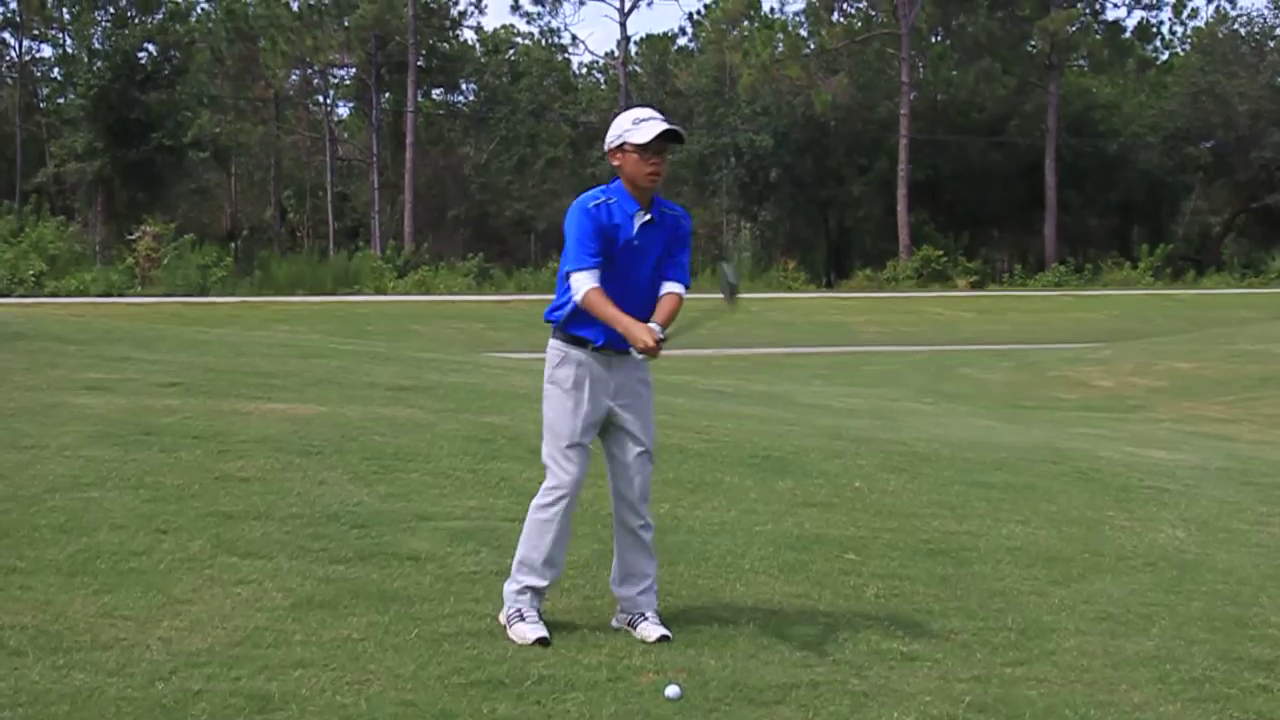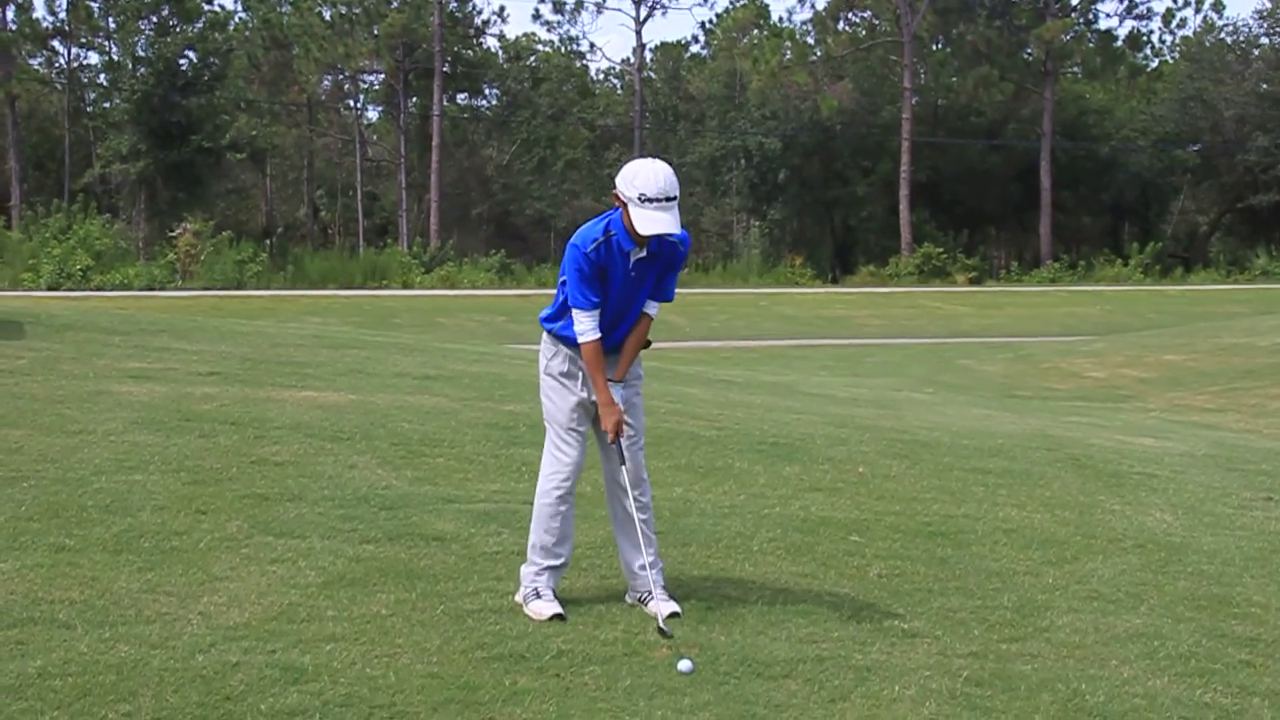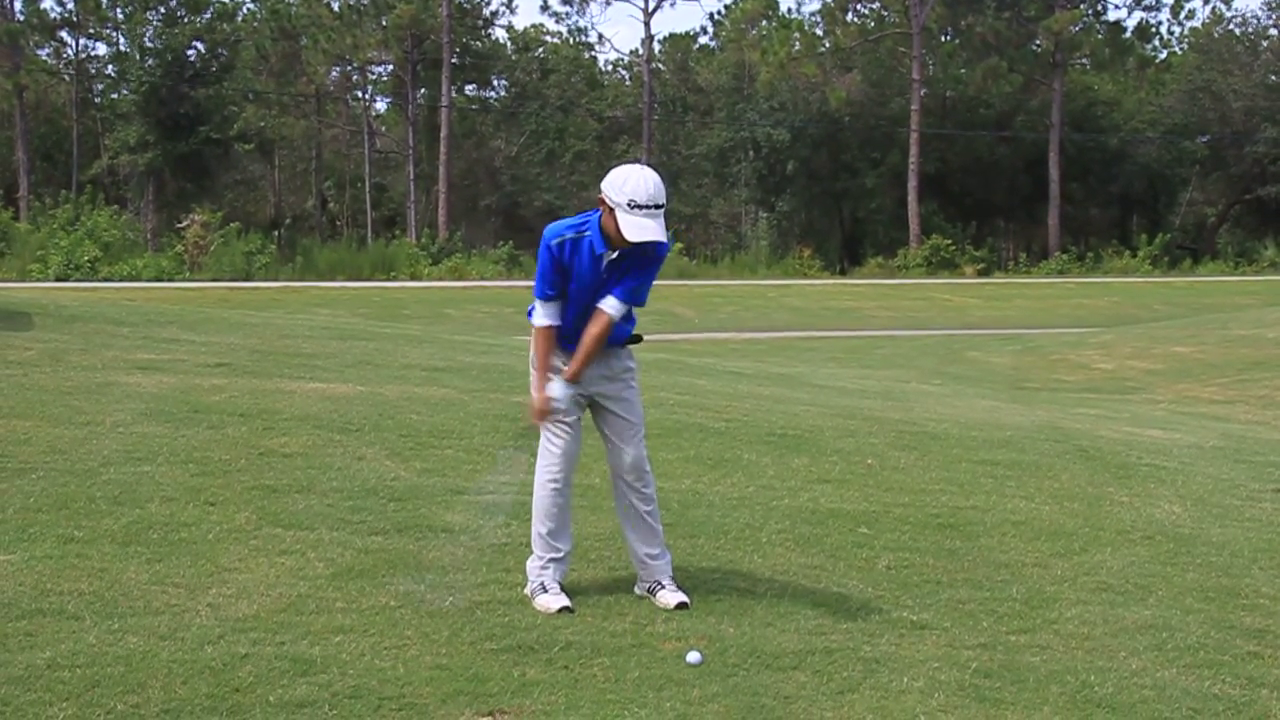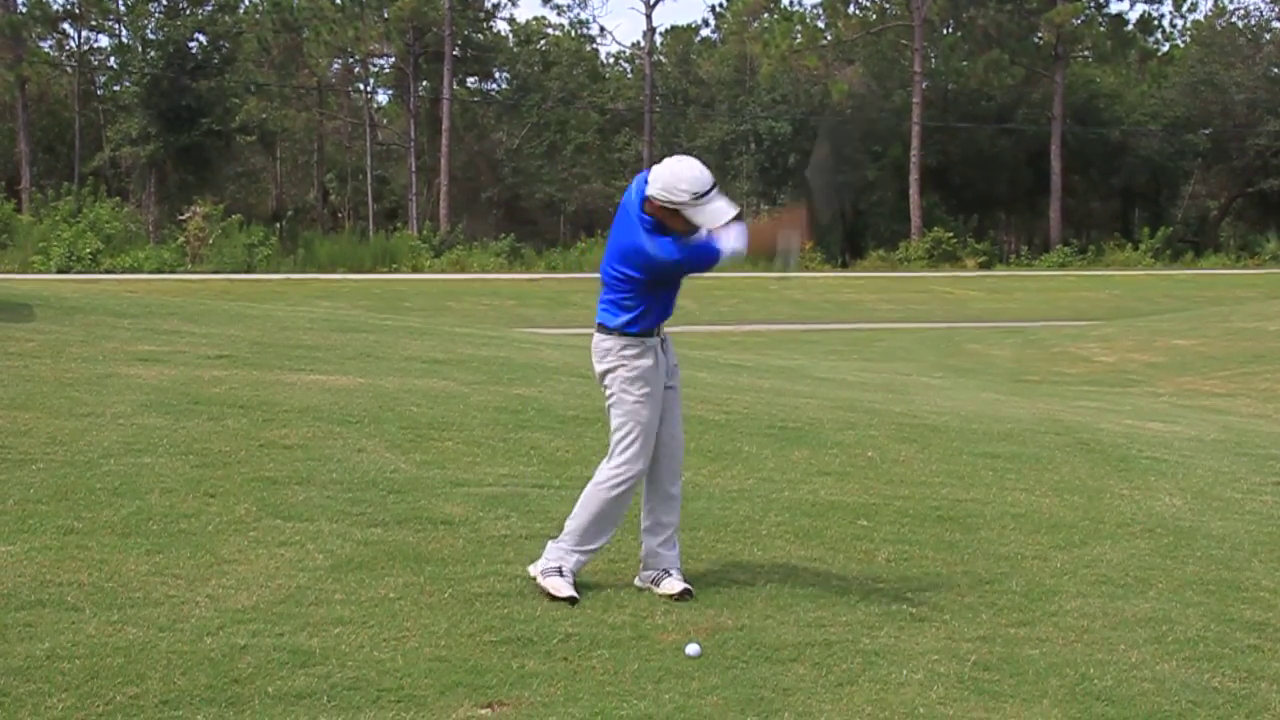
dt=1s
person 1, frame 1
left shoulder: (676, 222)
right shoulder: (589, 210)
left elbow: (673, 287)
right elbow: (585, 289)
left wrist: (655, 330)
right wrist: (632, 327)
left hip: (629, 365)
right hip: (575, 358)
left knee: (635, 486)
right knee: (565, 479)
left ankle: (635, 603)
right ankle: (521, 600)
person 1, frame 2
left shoulder: (674, 245)
right shoulder: (587, 245)
left elbow: (647, 312)
right elbow: (585, 329)
left wrist: (619, 383)
right wrist: (604, 401)
left hip: (621, 359)
right hip: (568, 357)
left knee: (631, 470)
right knee: (563, 466)
left ankle: (644, 581)
right ankle: (537, 581)
person 1, frame 3
left shoulder: (651, 249)
right shoulder: (560, 240)
left elbow: (606, 315)
right elbow: (546, 315)
left wrist: (573, 380)
right wrist: (541, 385)
left hip: (611, 357)
right hip: (556, 352)
left knee: (632, 464)
right knee: (556, 462)
left ankle: (654, 573)
right ankle: (544, 575)
person 1, frame 4
left shoulder: (646, 184)
right shoulder: (657, 249)
right elbow: (718, 249)
right wrist: (754, 236)
left hip: (651, 346)
right hip: (629, 351)
left knee: (667, 457)
right knee: (627, 463)
left ankle: (658, 565)
right ankle: (558, 561)
